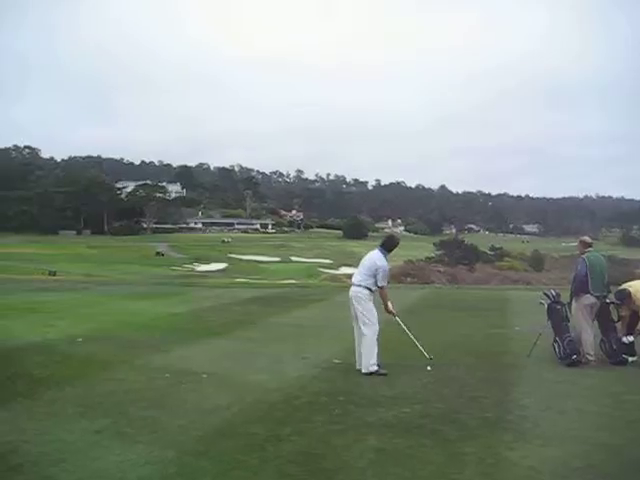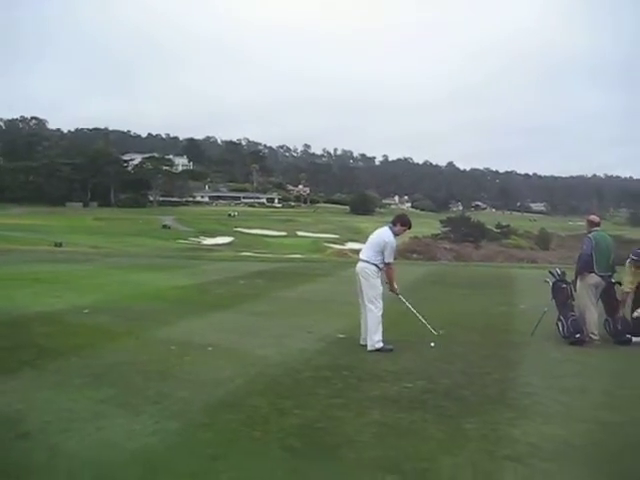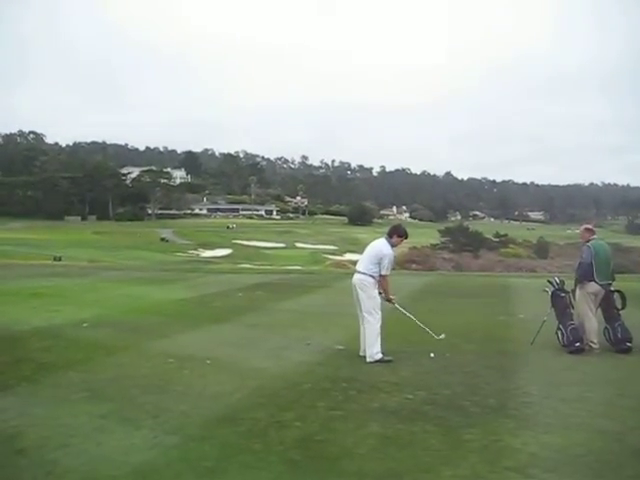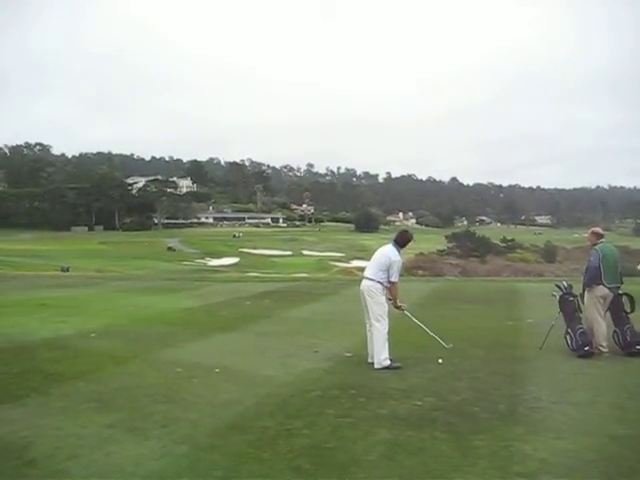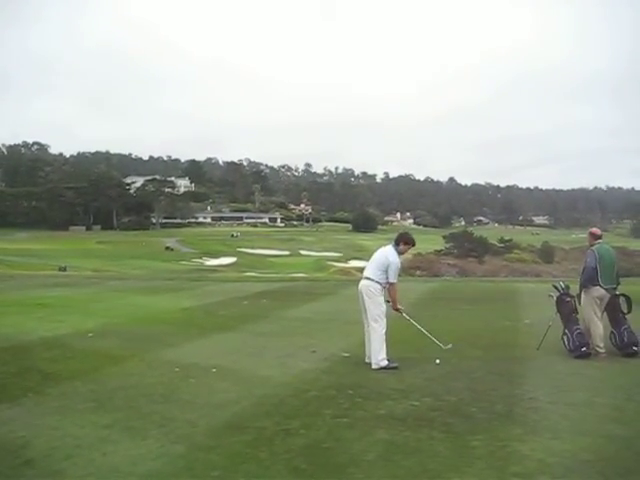
dt=1s
person 1, frame 1
left shoulder: (373, 254)
right shoulder: (382, 263)
right elbow: (382, 288)
left wrist: (388, 302)
right wrist: (386, 306)
left hip: (355, 291)
right hip: (363, 294)
left knee: (361, 330)
right knee: (371, 330)
left ankle: (362, 363)
right ankle: (369, 366)
person 1, frame 2
left shoulder: (382, 231)
right shoulder: (390, 240)
right elbow: (388, 265)
left wrist: (390, 281)
right wrist: (392, 285)
left hip: (363, 266)
right hip: (370, 270)
left knee: (367, 306)
right knee: (375, 307)
left ankle: (366, 338)
right ankle: (375, 343)
person 1, frame 3
left shoulder: (378, 242)
right shoulder: (388, 252)
right elbow: (383, 277)
left wrist: (380, 291)
right wrist: (387, 295)
left hip: (358, 278)
right hip: (366, 281)
left knee: (365, 317)
right knee: (373, 318)
left ankle: (365, 350)
right ankle: (374, 355)
person 1, frame 4
left shoulder: (385, 248)
right shoulder: (396, 258)
right elbow: (393, 283)
left wrist: (389, 295)
right wrist: (396, 302)
left hip: (366, 284)
right hip: (374, 288)
left knee: (372, 323)
right knee: (380, 324)
left ankle: (374, 356)
right ankle: (381, 361)
person 1, frame 5
left shoulder: (385, 249)
right shoulder: (394, 259)
right elbow: (392, 284)
left wrist: (392, 299)
right wrist: (395, 304)
left hip: (365, 284)
right hip: (373, 288)
left knee: (370, 324)
right knee: (378, 325)
left ankle: (371, 356)
right ankle: (379, 361)
person 2, frame 1
left shoulder: (583, 259)
right shoulder: (601, 258)
left elbow: (579, 278)
right elbow: (605, 278)
left wrist: (573, 294)
right wrist: (604, 294)
left hip: (584, 297)
right hip: (598, 298)
left knee: (584, 327)
right knee: (588, 326)
left ankle: (589, 356)
right ankle: (587, 353)
person 2, frame 2
left shoulder: (590, 238)
right shoulder: (608, 239)
left elbow: (584, 257)
right elbow: (611, 259)
left wrist: (578, 273)
right wrist: (610, 274)
left hip: (589, 276)
right hip: (603, 277)
left knee: (588, 306)
right knee: (592, 305)
left ankle: (593, 335)
right ankle: (592, 332)
person 2, frame 3
left shoulder: (589, 246)
right shoulder: (606, 246)
left elbow: (584, 265)
right elbow: (610, 266)
left wrist: (578, 280)
right wrist: (609, 281)
left hip: (588, 284)
right hip: (602, 285)
left knee: (587, 315)
right knee: (591, 314)
left ankle: (593, 344)
right ankle: (589, 340)
person 2, frame 4
left shoulder: (597, 250)
right shoulder: (613, 249)
left elbow: (592, 269)
right elbow: (618, 269)
left wrist: (586, 284)
right wrist: (618, 284)
left hip: (597, 288)
right hip: (611, 288)
left knee: (595, 319)
right knee: (599, 317)
left ankle: (602, 348)
right ankle: (599, 344)
person 2, frame 5
left shoulder: (593, 251)
right shoulder: (611, 250)
left elbow: (589, 270)
right elbow: (615, 271)
left wrist: (582, 285)
right wrist: (615, 286)
left hip: (593, 289)
right hip: (608, 290)
left knee: (593, 320)
right knee: (597, 318)
left ankle: (599, 349)
right ankle: (595, 344)
